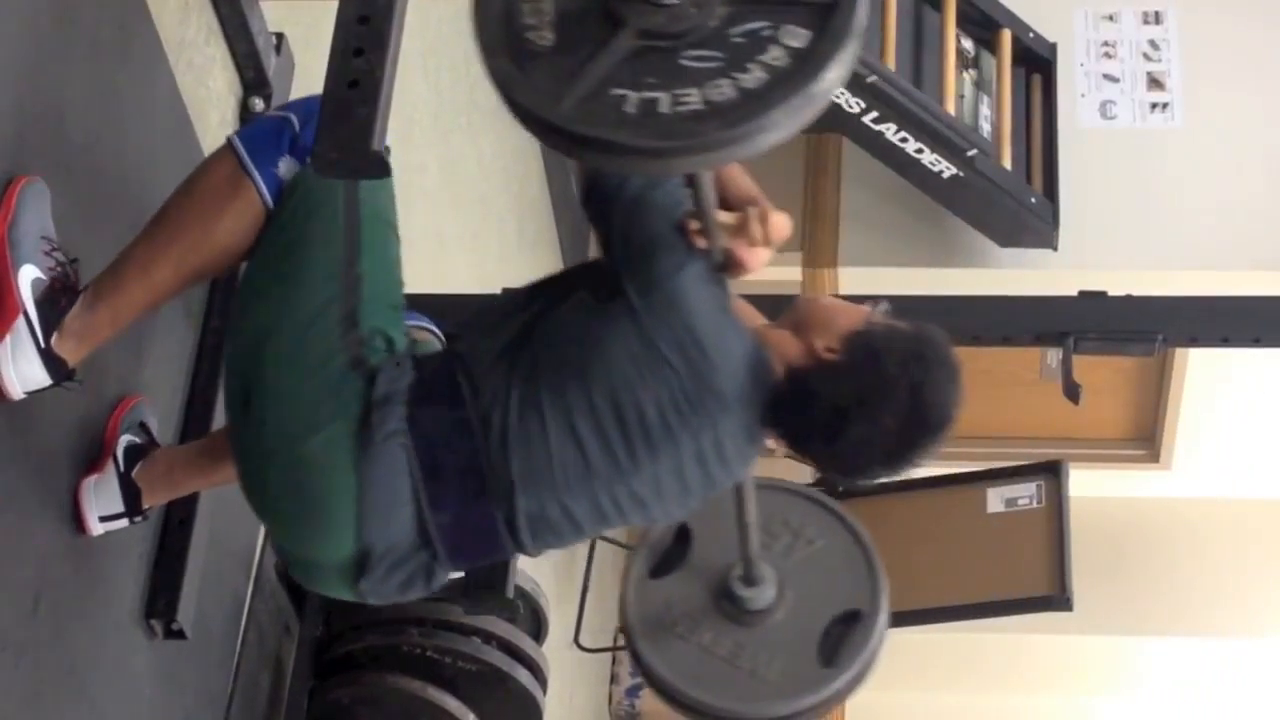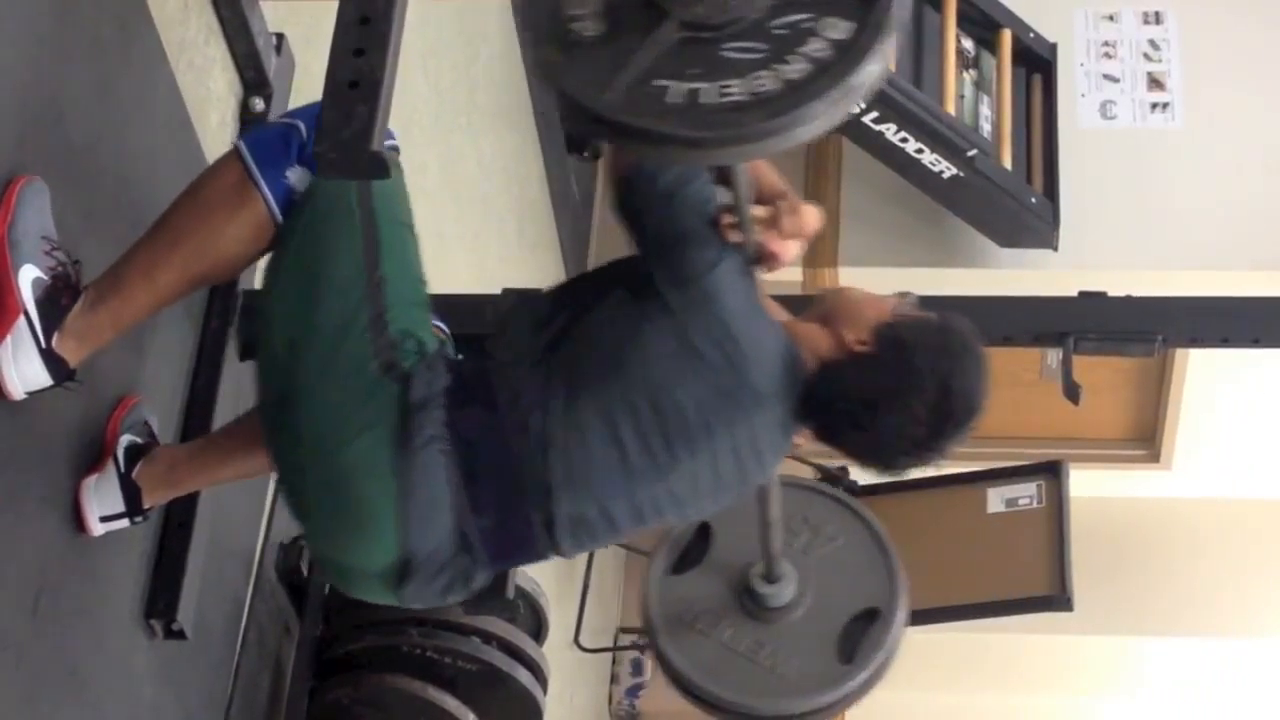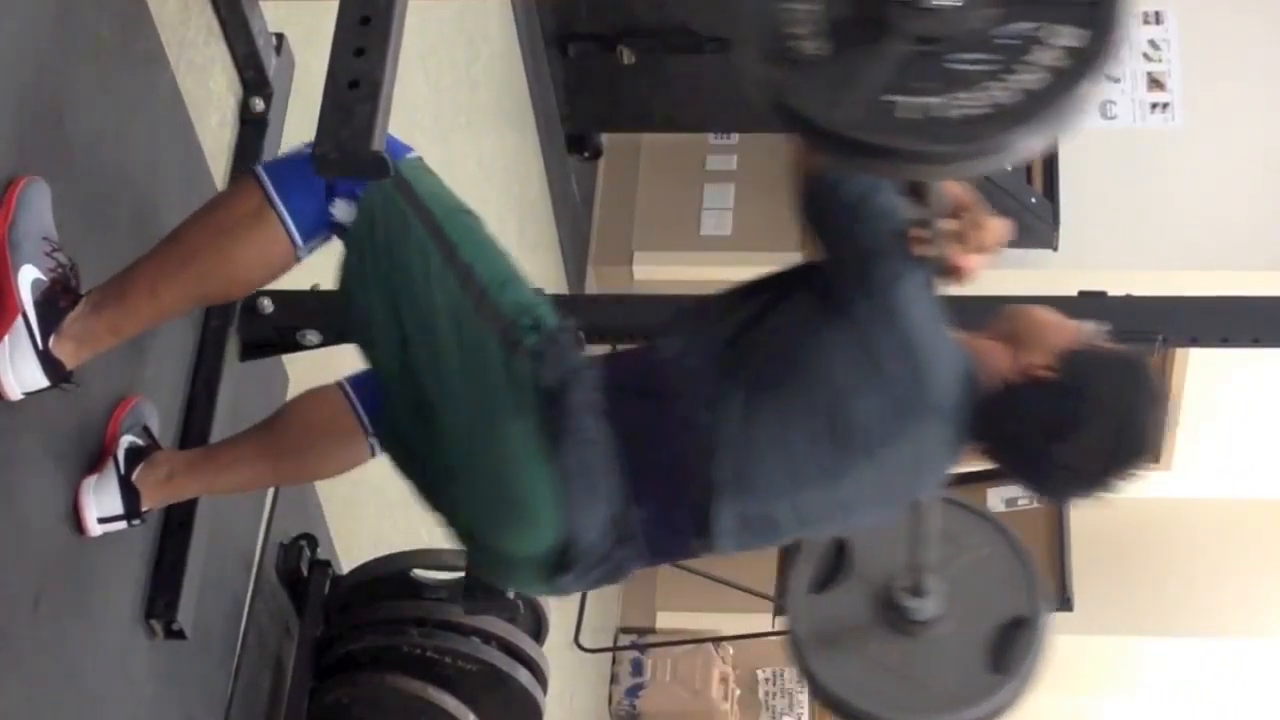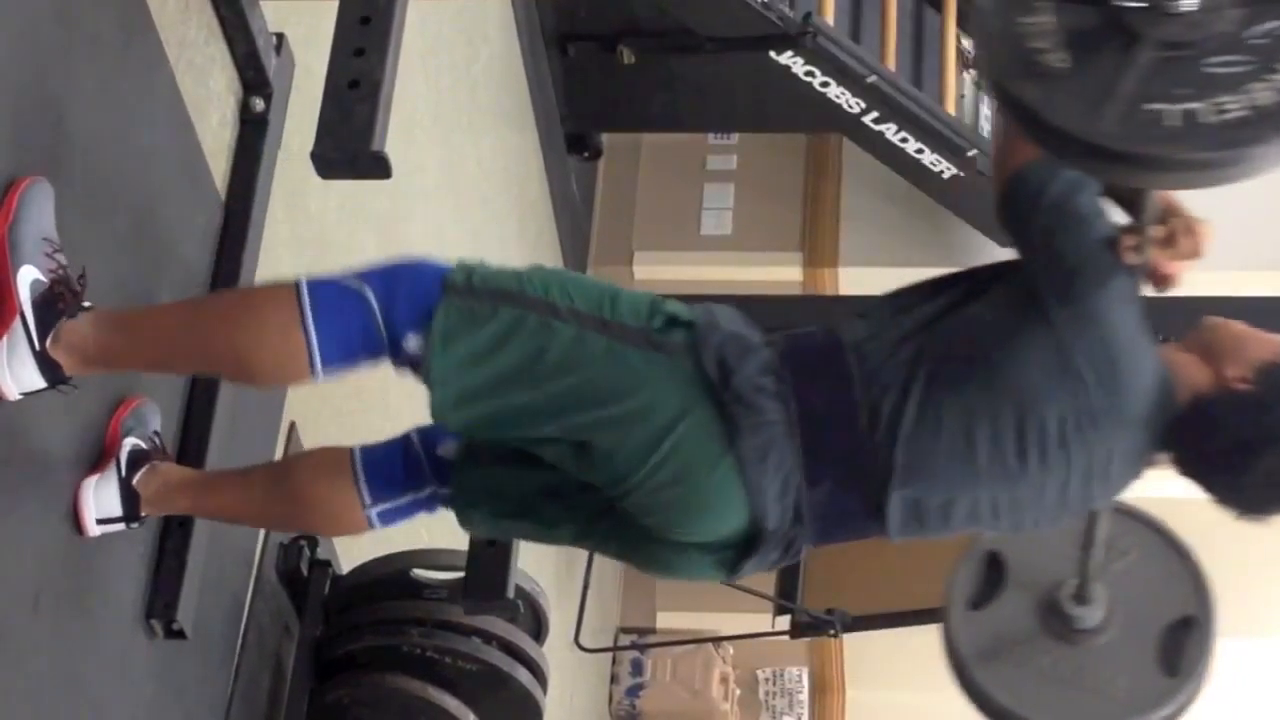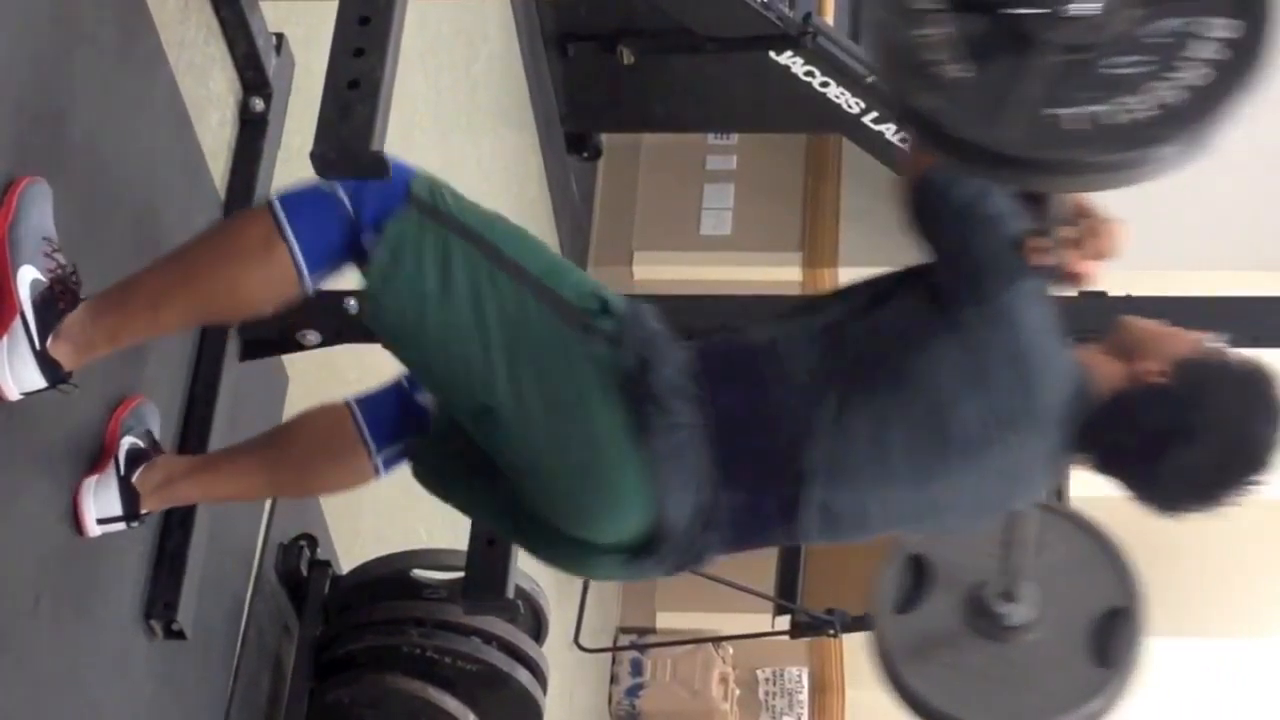
dt=0.3s
person 1, frame 1
left shoulder: (690, 324)
right shoulder: (727, 450)
left elbow: (616, 166)
right wrist: (738, 240)
left hip: (334, 469)
right hip: (380, 548)
left knee: (311, 133)
right knee: (417, 351)
right ankle: (149, 480)
person 1, frame 2
left shoulder: (724, 316)
right shoulder: (762, 440)
left elbow: (644, 162)
right wrist: (769, 219)
left hip: (379, 478)
right hip: (415, 547)
left knee: (325, 141)
right knee: (401, 359)
right ankle: (146, 479)
person 1, frame 3
left shoulder: (903, 336)
right shoulder: (925, 450)
left elbow: (827, 164)
right wrist: (948, 234)
left knee: (361, 166)
right knee: (406, 388)
right ankle: (152, 480)
person 1, frame 4
left shoulder: (1103, 333)
right shoulder: (1103, 463)
left elbow: (1022, 159)
left hip: (711, 427)
right hip: (711, 522)
left knee: (397, 303)
right knee: (427, 468)
right ankle: (151, 487)
person 1, frame 5
left shoulder: (1016, 339)
right shoulder: (1023, 462)
left elbow: (935, 167)
right wrist: (1058, 245)
left hip: (640, 416)
right hip: (639, 516)
left knee: (373, 203)
right knee: (427, 405)
right ankle: (158, 481)
